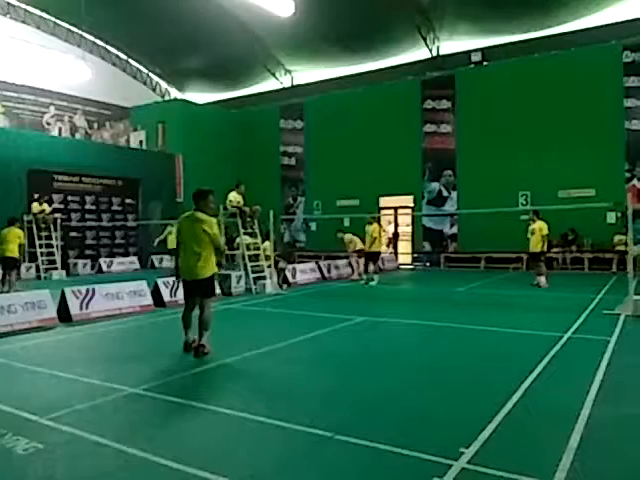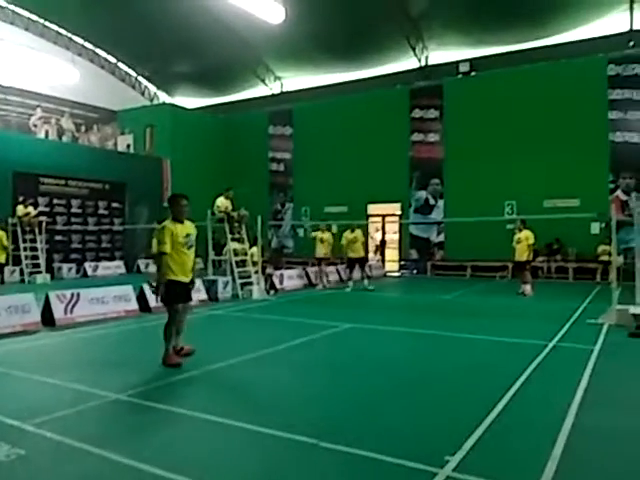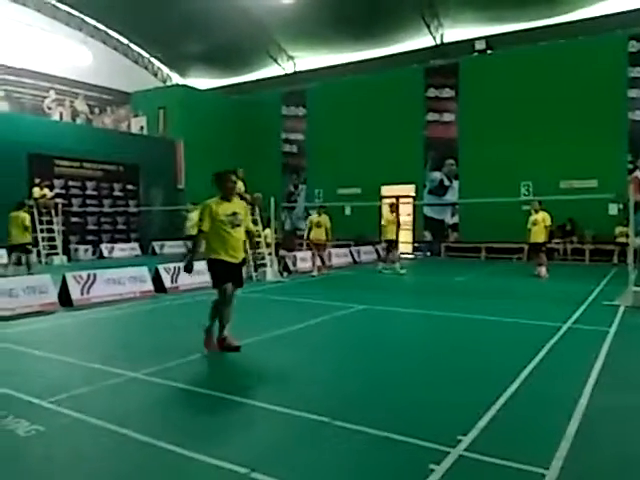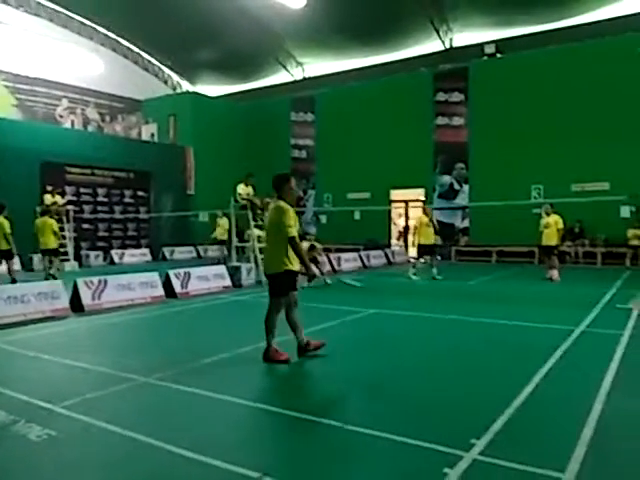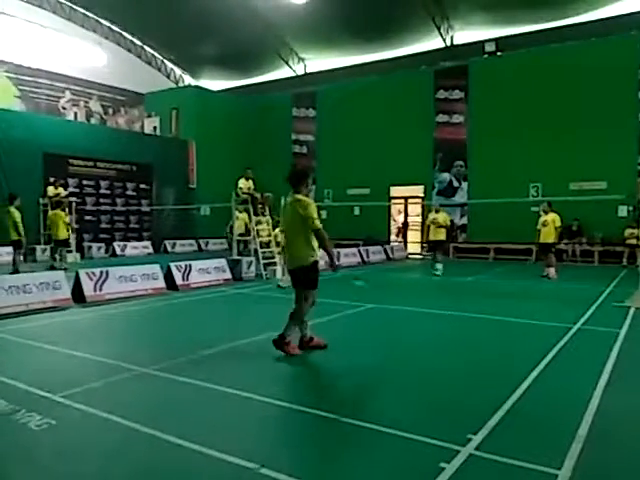
dt=1s
person 1, frame 1
left shoulder: (183, 219)
right shoulder: (209, 222)
left elbow: (179, 245)
right elbow: (219, 247)
left wrist: (177, 266)
right wrist: (219, 260)
left hip: (186, 271)
right hip: (204, 270)
left knee: (189, 305)
right knee: (205, 307)
left ankle: (188, 341)
right ankle: (202, 344)
person 1, frame 2
left shoulder: (191, 226)
right shoulder: (167, 228)
right elbow: (162, 255)
left wrist: (192, 276)
right wrist: (160, 280)
left hip: (185, 277)
right hip: (171, 278)
left knee: (183, 312)
right knee: (175, 315)
left ankle: (177, 346)
right ankle: (168, 353)
person 1, frame 3
left shoulder: (242, 205)
right shoulder: (211, 206)
left elbow: (249, 231)
right elbow: (200, 234)
right wrist: (191, 258)
left hip: (237, 259)
right hip: (218, 258)
left knee: (229, 298)
right knee: (225, 295)
left ankle: (222, 336)
right ankle: (210, 328)
person 1, frame 4
left shoulder: (277, 207)
right shoulder: (284, 209)
right elbow: (293, 241)
right wrist: (308, 266)
left hip: (286, 265)
right hip: (281, 266)
left knee: (291, 304)
right knee: (276, 306)
left ankle: (302, 343)
right ankle: (270, 349)
person 1, frame 5
left shoulder: (288, 203)
right shoulder: (306, 203)
right elbow: (319, 232)
right wrist: (332, 256)
left hip: (292, 260)
right hip: (305, 259)
left knee: (301, 299)
right knee: (308, 301)
left ankle: (305, 338)
right ankle: (284, 338)
